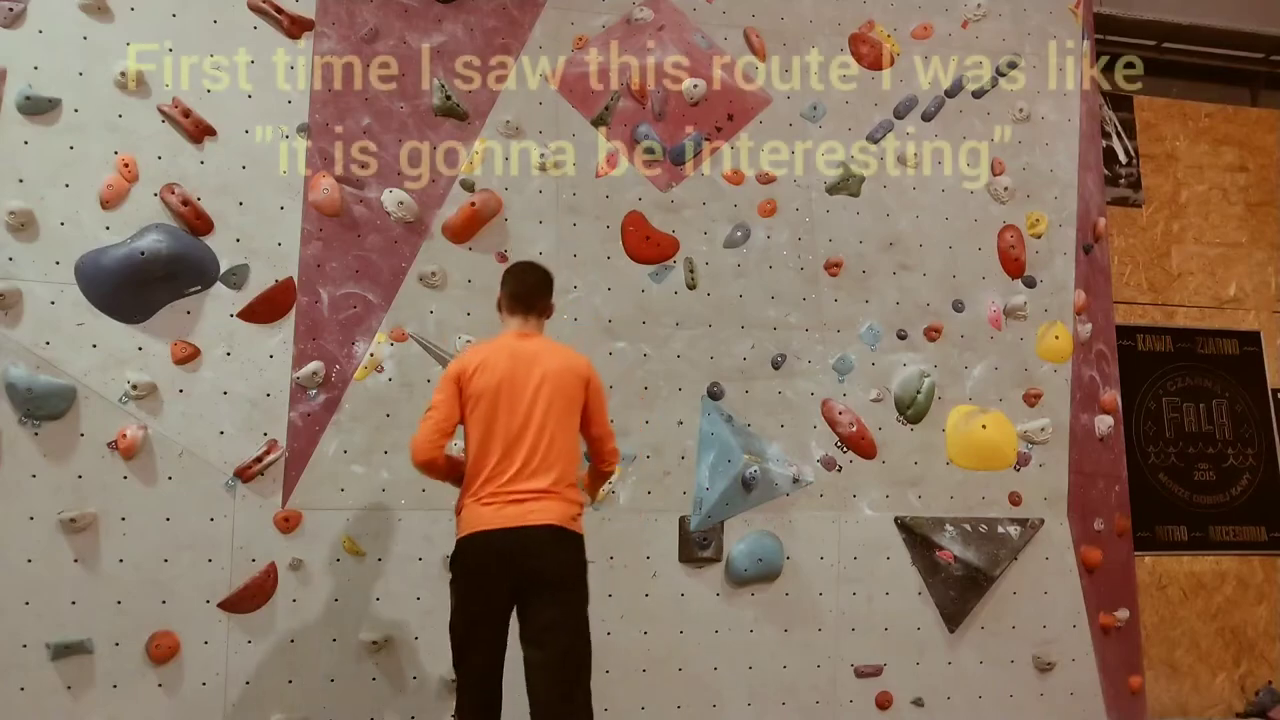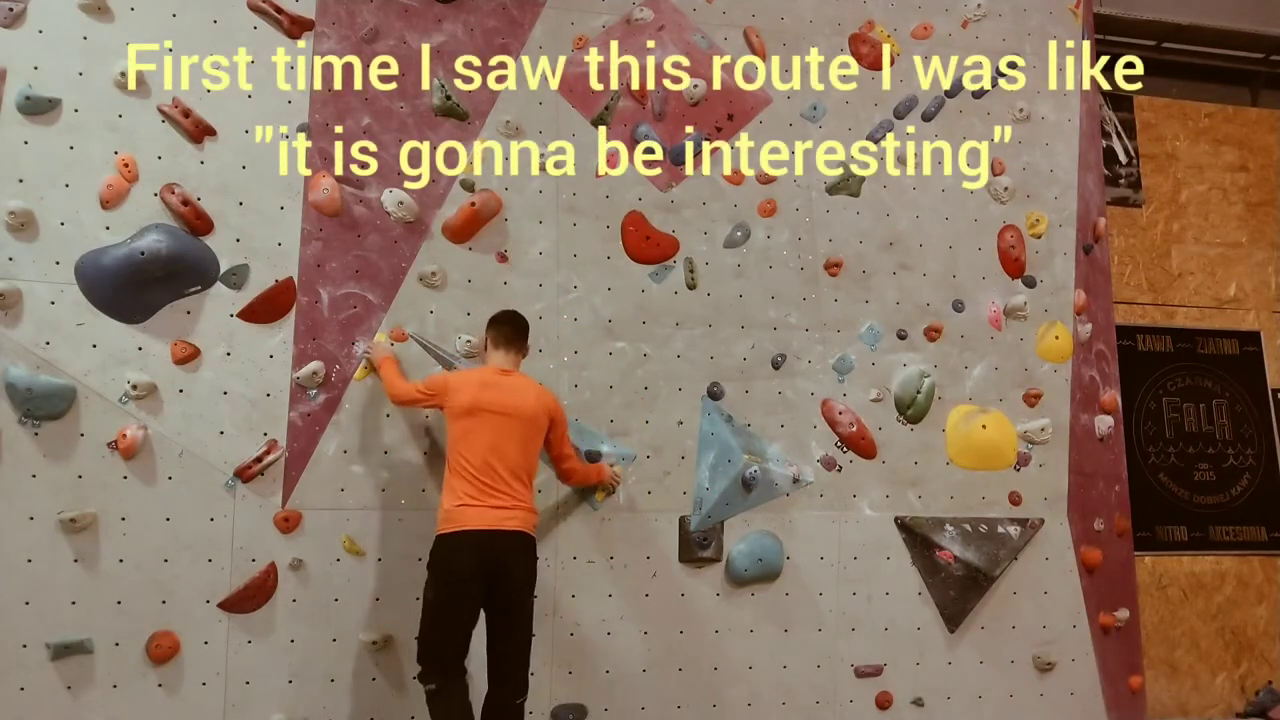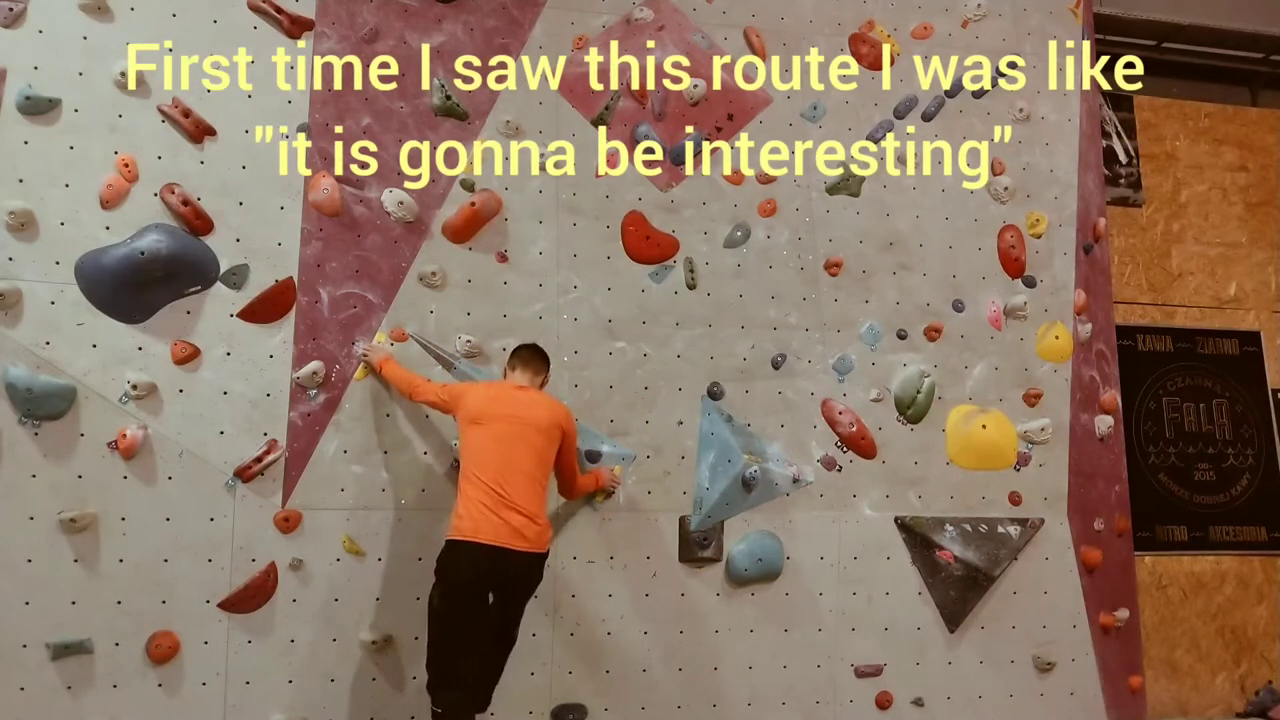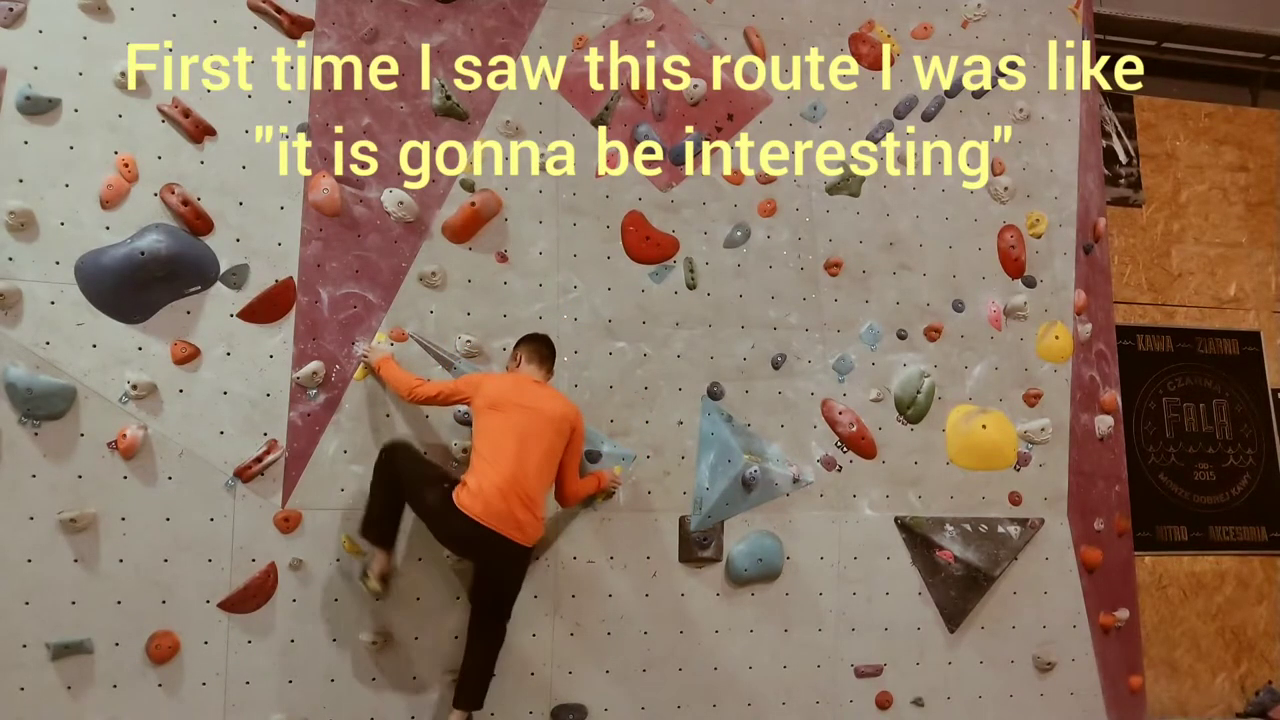
dt=1s
person 1, frame 1
left shoulder: (467, 364)
right shoulder: (577, 367)
left elbow: (425, 454)
right elbow: (606, 459)
right wrist: (585, 490)
left hip: (483, 538)
right hip: (554, 537)
person 1, frame 2
left shoulder: (455, 385)
right shoulder: (544, 400)
left elbow: (401, 392)
right elbow: (569, 471)
left wrist: (385, 361)
right wrist: (600, 474)
left hip: (461, 537)
right hip: (517, 541)
left knee: (441, 661)
right knee: (509, 668)
person 1, frame 3
left shoulder: (470, 395)
right shoulder: (559, 414)
left elbow: (416, 388)
right elbow: (570, 488)
left wrist: (383, 362)
right wrist: (598, 479)
left hip: (469, 545)
right hip: (528, 551)
left knee: (449, 667)
right knee: (499, 634)
person 1, frame 4
left shoulder: (488, 384)
right shoulder: (569, 414)
left elbow: (416, 391)
right elbow: (567, 494)
left wrist: (383, 361)
right wrist: (599, 480)
left hip: (467, 519)
right hip: (517, 542)
left knee: (395, 455)
right knee: (490, 626)
left ankle: (380, 566)
